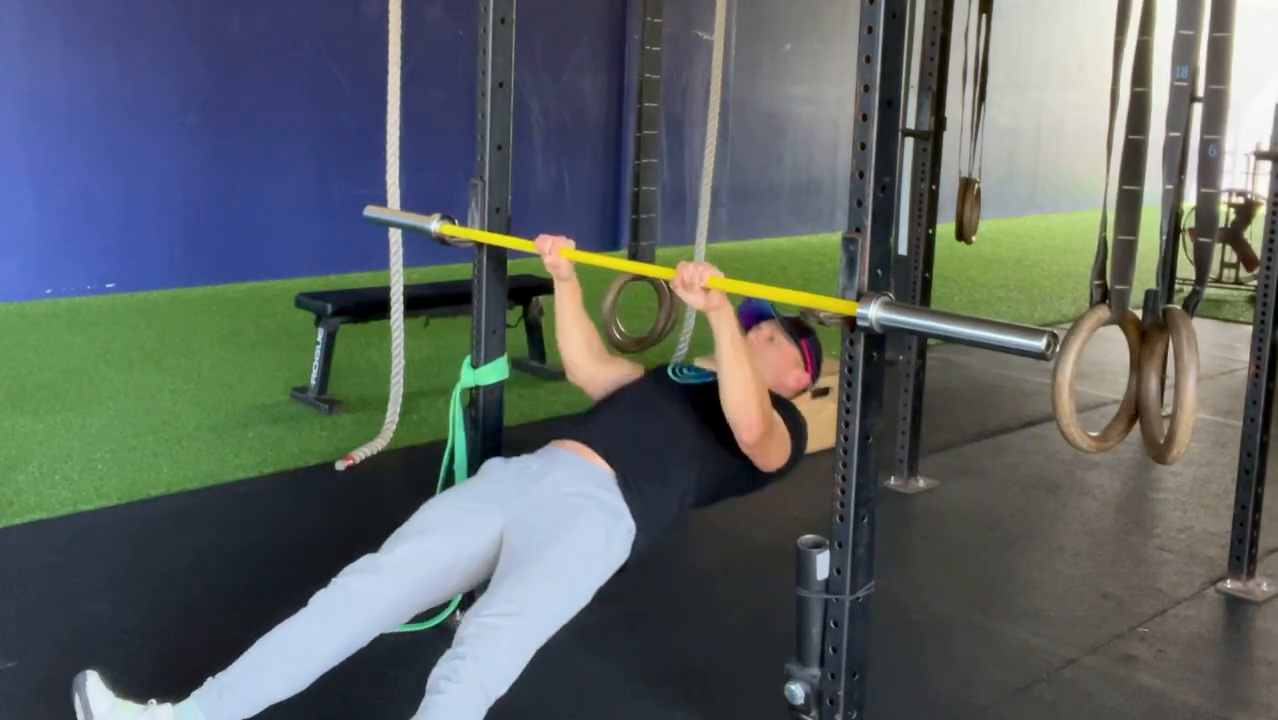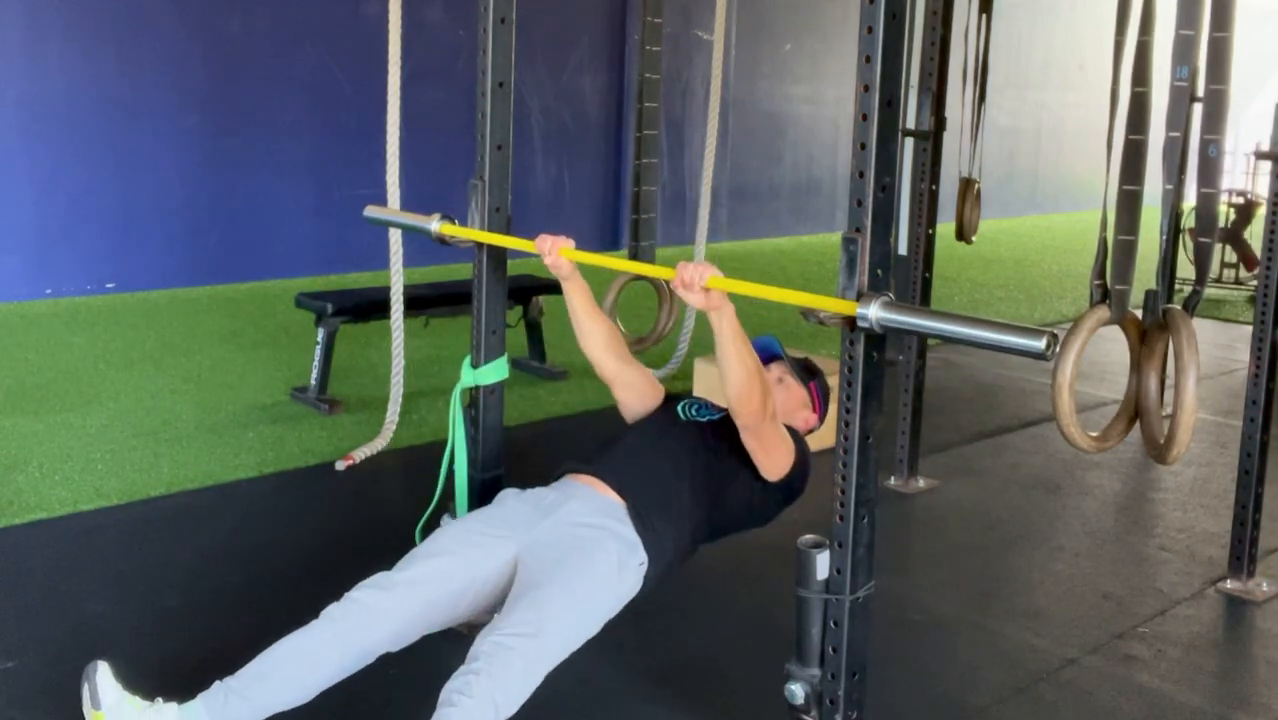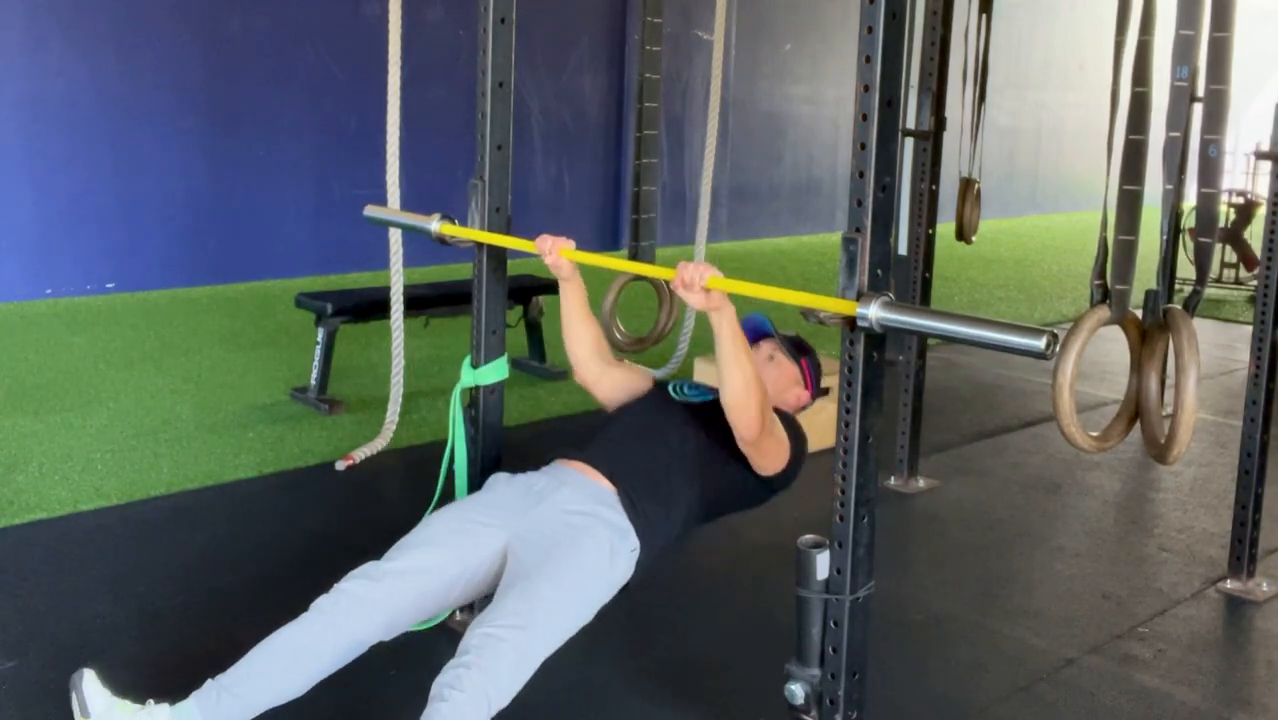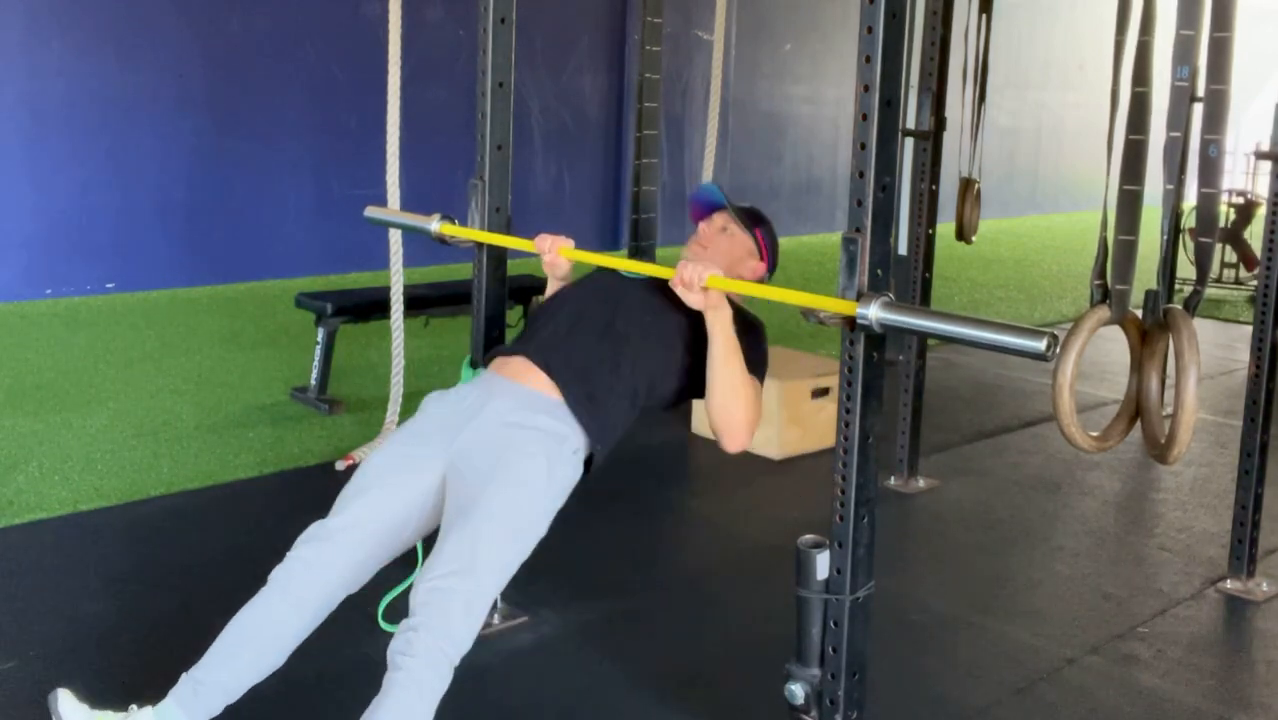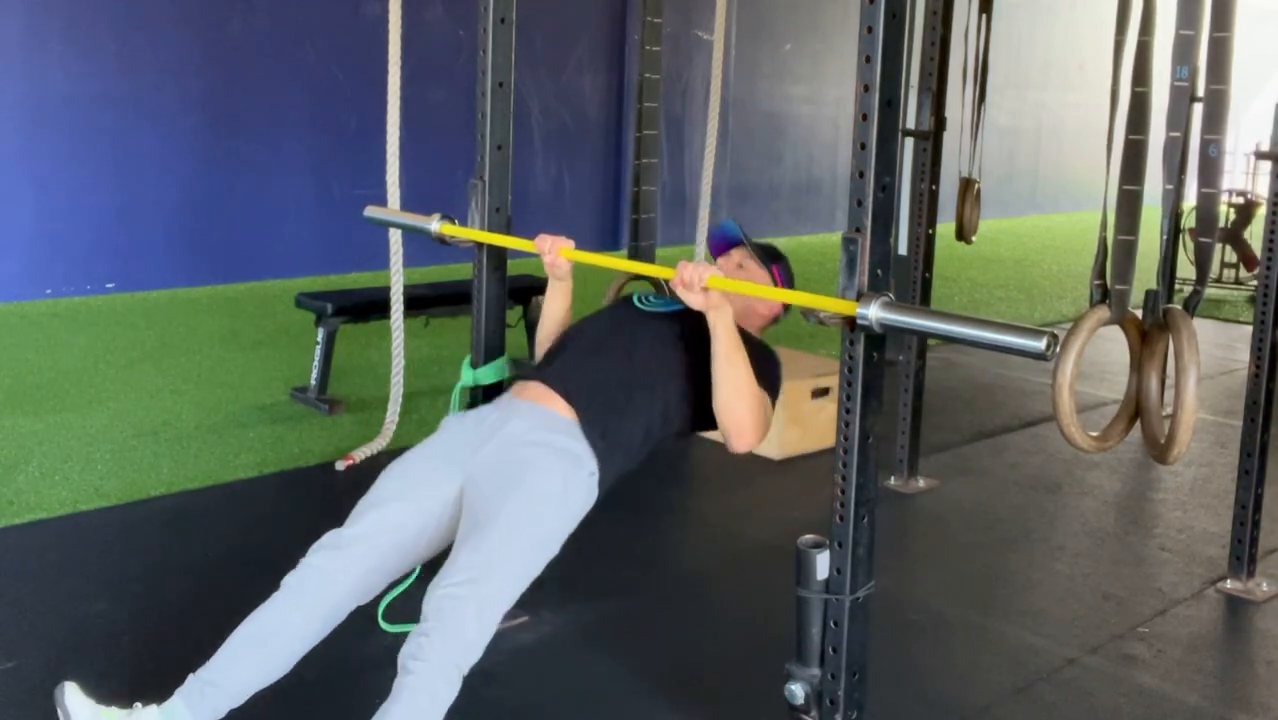
dt=0.4s
person 1, frame 1
left shoulder: (780, 434)
right shoulder: (679, 379)
left elbow: (751, 426)
right elbow: (584, 364)
left wrist: (720, 312)
right wrist: (564, 274)
left hip: (596, 510)
right hip: (521, 474)
left knee: (487, 644)
right knee: (369, 588)
person 1, frame 2
left shoulder: (778, 464)
right shoulder: (682, 413)
left elbow: (751, 411)
right elbow: (611, 359)
left wrist: (719, 310)
right wrist: (567, 273)
left hip: (607, 542)
right hip: (533, 507)
right knee: (379, 604)
person 1, frame 3
left shoulder: (776, 448)
right shoulder: (679, 395)
left elbow: (749, 433)
right elbow: (592, 368)
left wrist: (720, 314)
right wrist: (568, 277)
left hip: (598, 528)
right hip: (524, 491)
left knee: (489, 658)
right knee: (370, 595)
person 1, frame 4
left shoulder: (732, 327)
right shoulder: (635, 276)
left elbow: (735, 434)
left wrist: (717, 309)
right wrist: (558, 279)
left hip: (539, 437)
right hip: (463, 405)
left knee: (442, 608)
right knee: (322, 558)
person 1, frame 5
left shoulder: (749, 356)
right shoulder: (648, 307)
left elbow: (740, 434)
left wrist: (715, 308)
right wrist: (559, 279)
left hip: (559, 456)
right hip: (485, 425)
left knee: (454, 613)
right knee: (336, 564)
